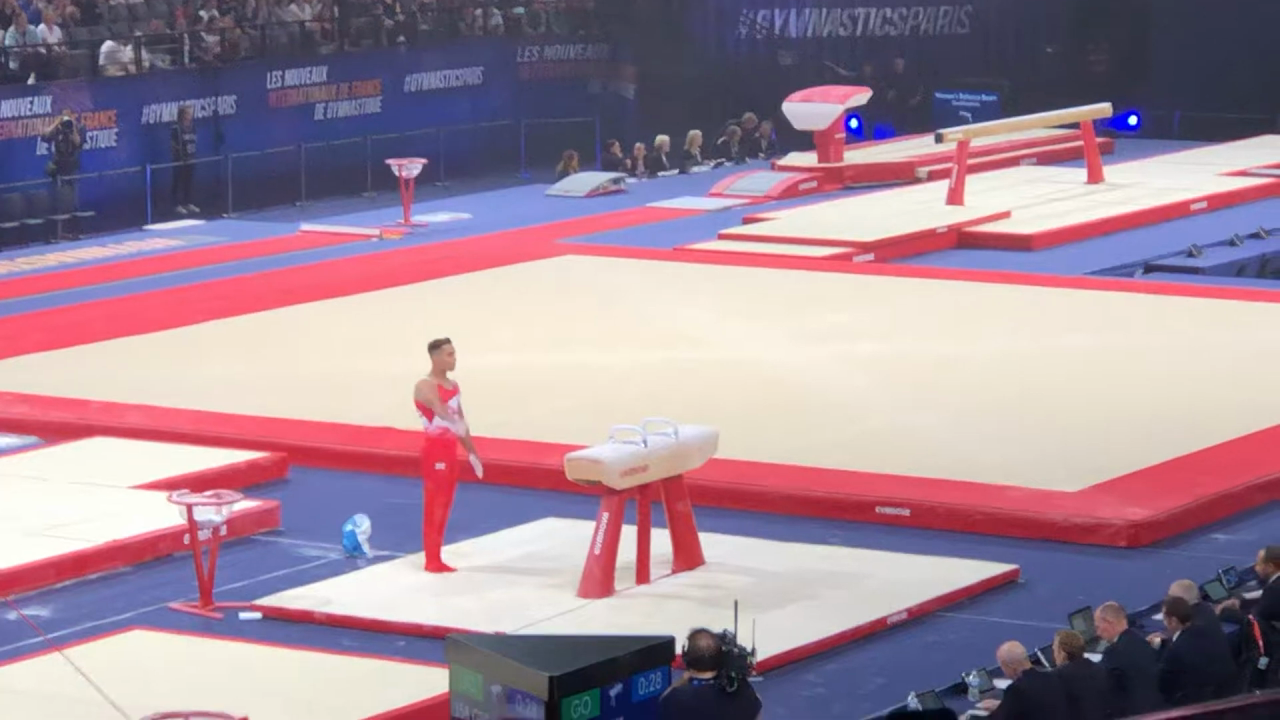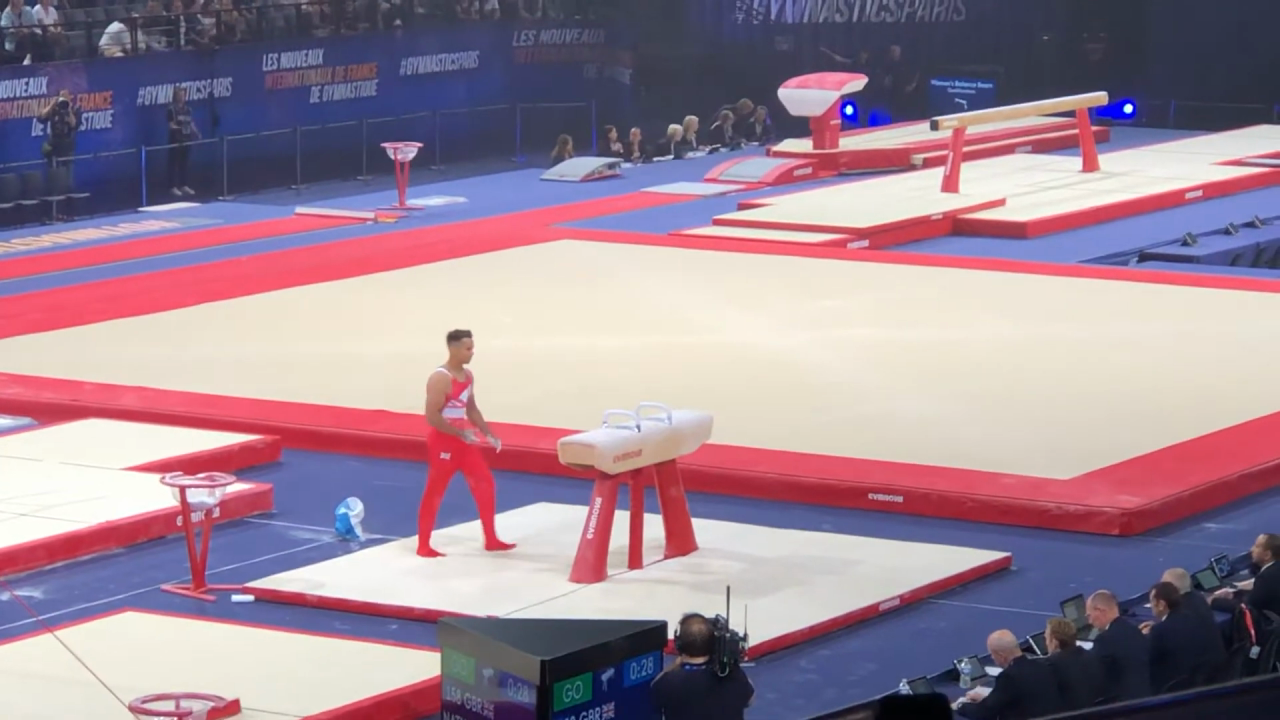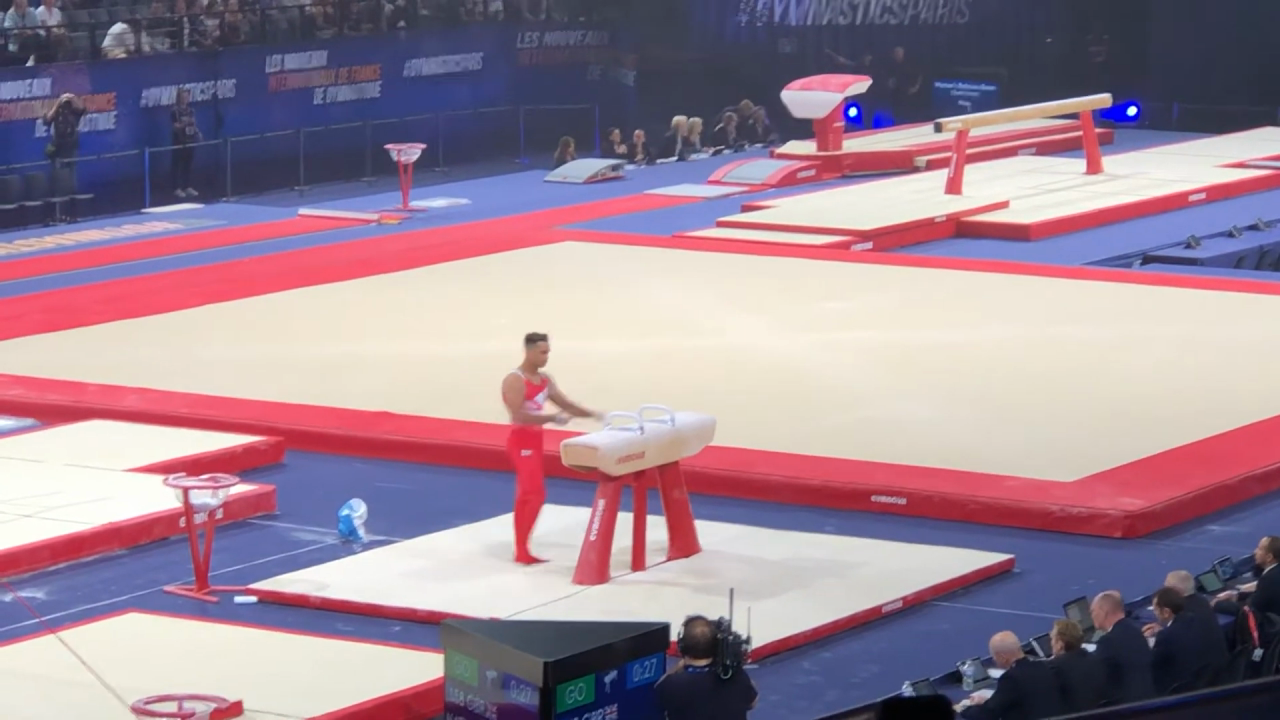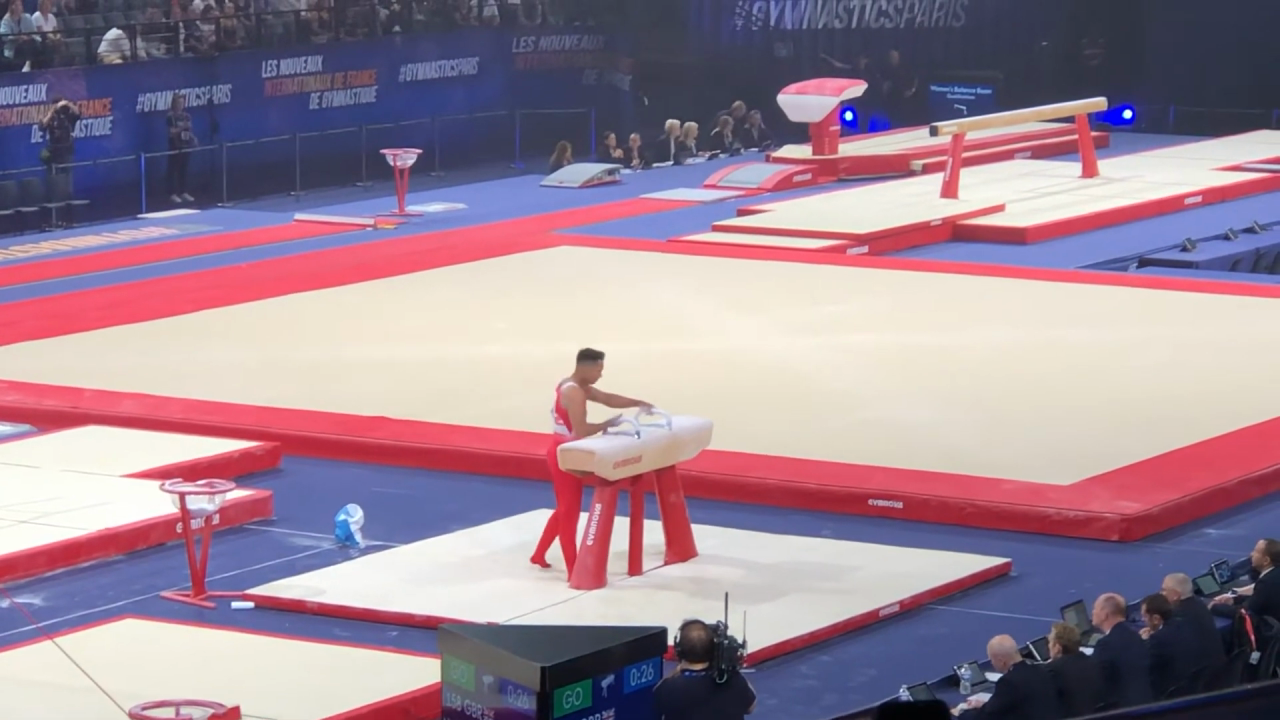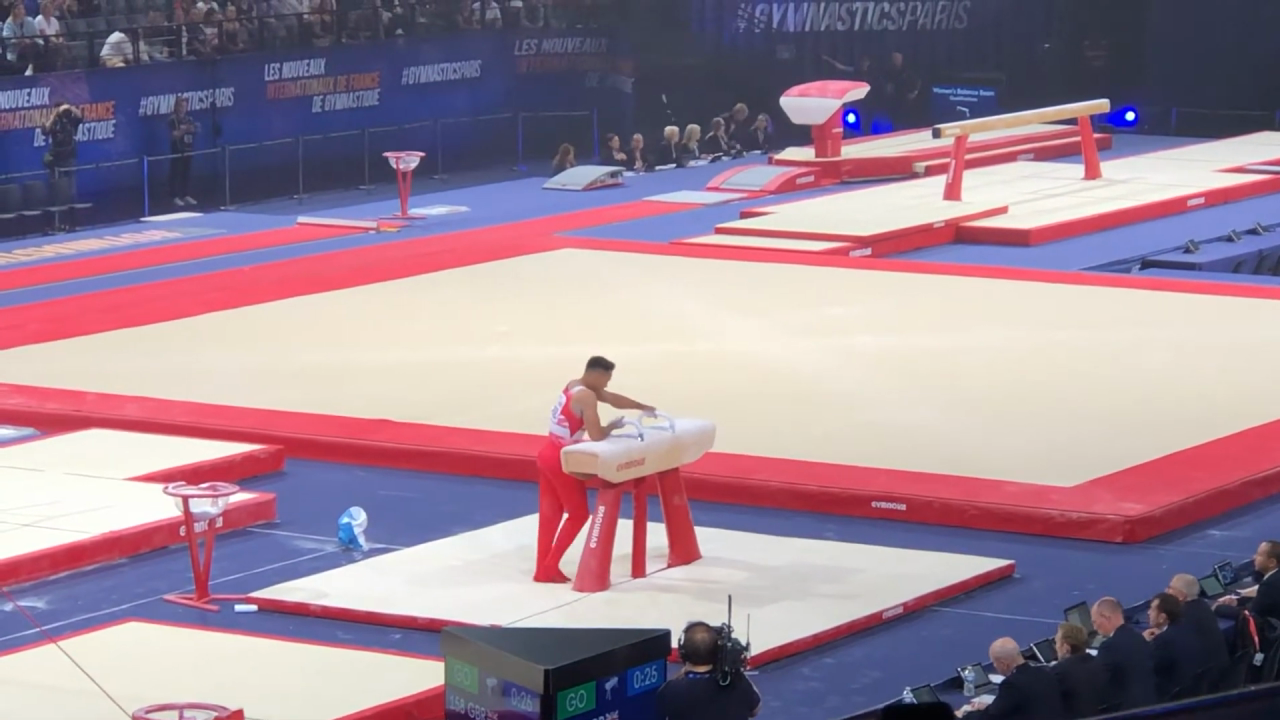
dt=0.7s
person 1, frame 1
left shoulder: (454, 386)
right shoulder: (426, 386)
right elbow: (434, 406)
left wrist: (472, 452)
right wrist: (452, 423)
left hip: (450, 451)
right hip: (435, 451)
left knee: (444, 507)
right knee: (434, 507)
left ankle: (437, 558)
right ankle: (431, 560)
person 1, frame 2
left shoulder: (468, 375)
right shoulder: (440, 379)
right elbow: (431, 417)
left wrist: (487, 432)
right wrist: (460, 433)
left hip: (463, 441)
right hip: (444, 442)
left knee: (485, 484)
right knee: (435, 494)
left ankle: (491, 540)
right ankle: (423, 545)
person 1, frame 3
left shoulder: (544, 379)
right shoulder: (513, 380)
left elbow: (564, 404)
right elbow: (518, 415)
left wrist: (592, 415)
right wrist: (552, 418)
left hip: (535, 442)
right hip: (521, 443)
left knee: (525, 497)
right knee: (535, 494)
left ankle: (521, 550)
right ankle: (521, 547)
person 1, frame 4
left shoulder: (573, 386)
right shoulder: (573, 392)
left elbow: (606, 398)
right elbow: (581, 430)
left wrist: (639, 403)
right wrist: (607, 424)
left knee: (564, 509)
right knee: (570, 512)
left ankle: (540, 553)
right ankle: (573, 570)
person 1, frame 5
left shoulder: (574, 386)
right shoulder: (587, 397)
left elbow: (613, 398)
right elbow: (596, 435)
left wrist: (643, 407)
right wrist: (613, 426)
left hip: (548, 455)
right hip: (560, 460)
left knee: (549, 516)
right knee: (579, 514)
left ankle: (543, 571)
right ankle: (551, 566)
